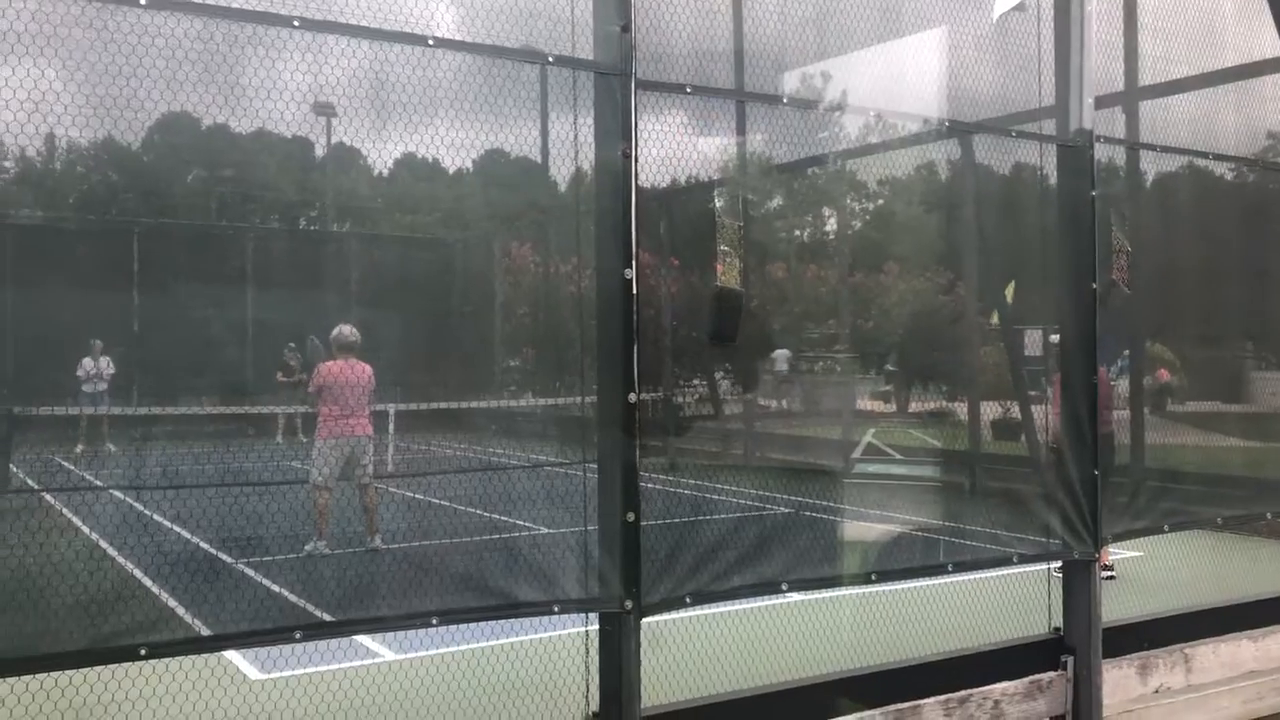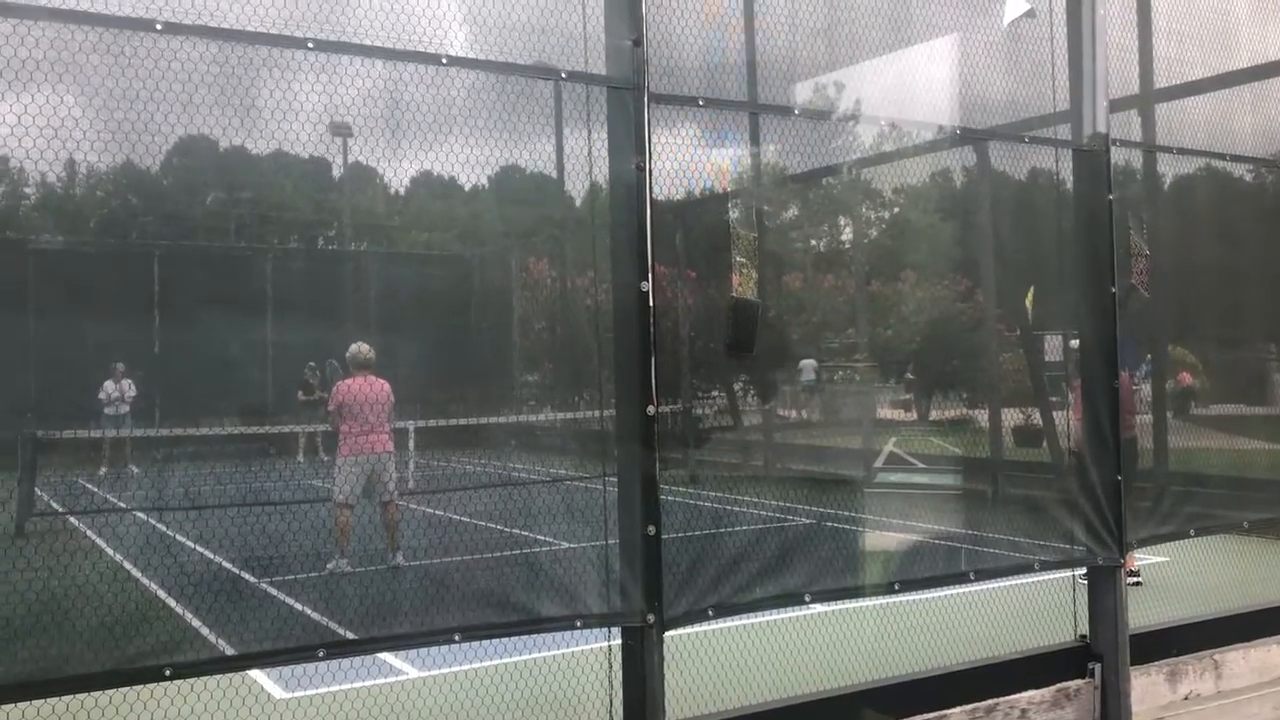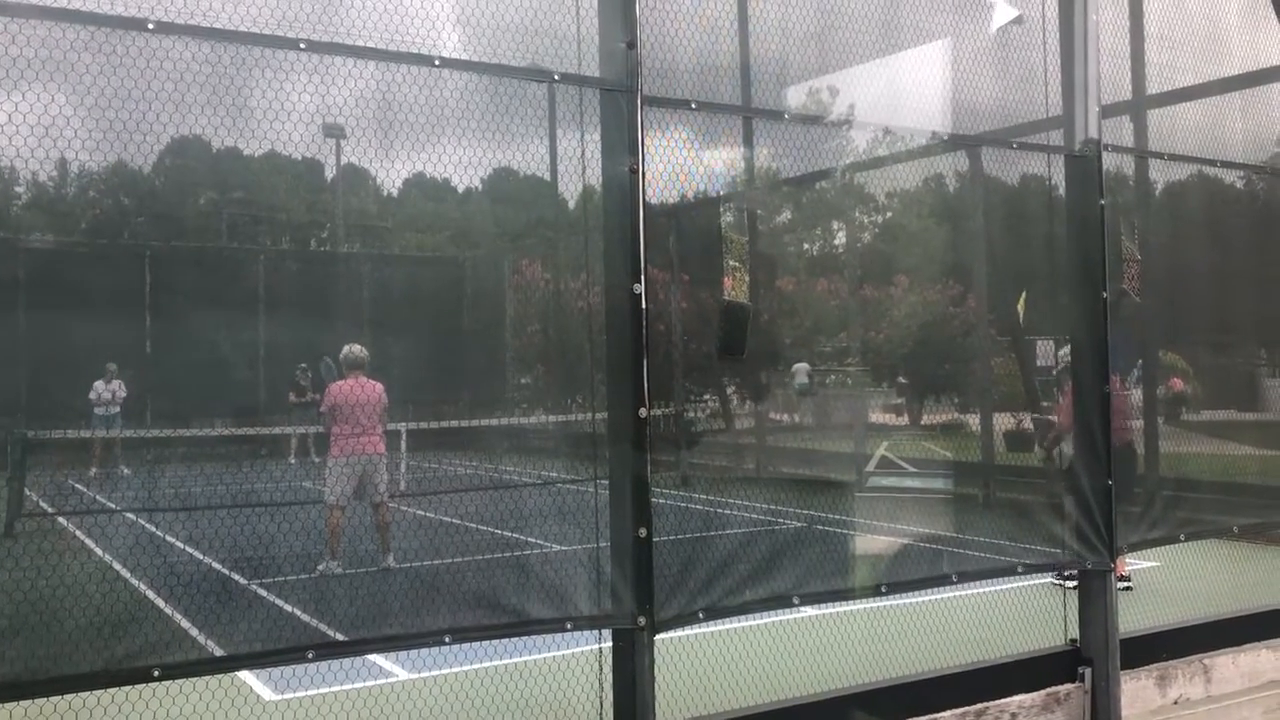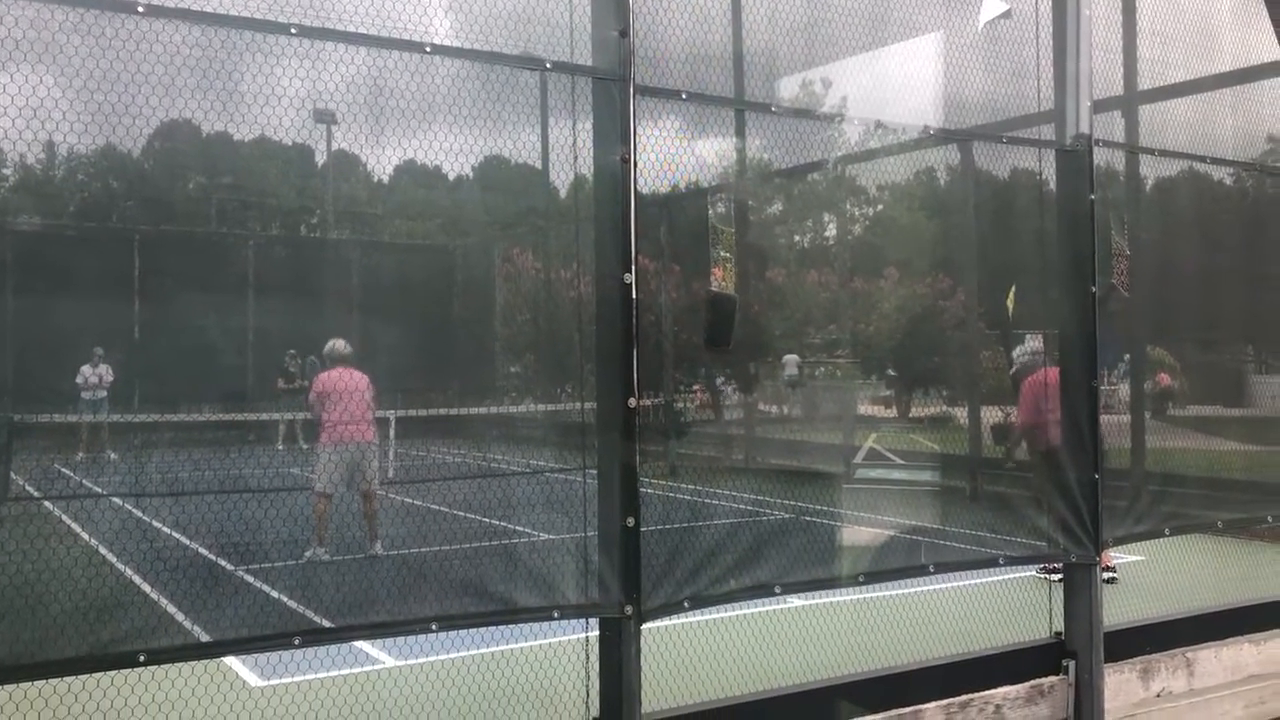
dt=0.7s
person 1, frame 1
left shoulder: (1065, 377)
right shoulder: (1102, 374)
left elbow: (1060, 416)
right elbow: (1108, 408)
left wrist: (1055, 443)
right hip: (1102, 442)
right ankle: (1104, 561)
person 1, frame 2
right shoulder: (1124, 377)
left elbow: (1084, 422)
right elbow: (1130, 413)
left wrist: (1075, 448)
right hip: (1126, 446)
right ankle: (1130, 567)
person 1, frame 3
left shoulder: (1075, 386)
right shoulder: (1114, 382)
left elbow: (1064, 427)
right elbow: (1125, 418)
left wrist: (1048, 447)
right hip: (1124, 451)
left ankle: (1074, 570)
right ankle: (1121, 572)
person 1, frame 4
left shoulder: (1030, 384)
right shoulder: (1062, 375)
left elbow: (1025, 425)
left hip: (1054, 449)
left ankle: (1057, 565)
right ankle: (1106, 564)
person 2, frame 1
left shoulder: (324, 370)
right shoulder: (367, 371)
left elbow: (315, 401)
left hip: (331, 435)
right hip: (361, 434)
left knee: (322, 487)
right knee: (367, 485)
left ankle: (320, 541)
right ankle: (374, 537)
person 2, frame 2
left shoulder: (341, 388)
right shoulder: (385, 387)
left elbow: (335, 424)
left hip: (352, 452)
right hip: (383, 450)
left knee: (343, 504)
right knee: (389, 502)
left ankle: (342, 559)
right ankle: (395, 554)
person 2, frame 3
left shoulder: (334, 390)
right shoulder: (379, 389)
left elbow: (329, 425)
right elbow: (383, 423)
left hip: (343, 453)
right hip: (375, 451)
left knee: (335, 507)
right knee: (381, 504)
left ankle: (333, 560)
right ankle: (387, 556)
person 2, frame 4
left shoulder: (321, 380)
right shoulder: (364, 379)
left elbow: (317, 415)
left hip: (335, 440)
right hip: (366, 438)
left knee: (323, 494)
right knee: (369, 492)
left ankle: (320, 547)
right ankle: (374, 543)
